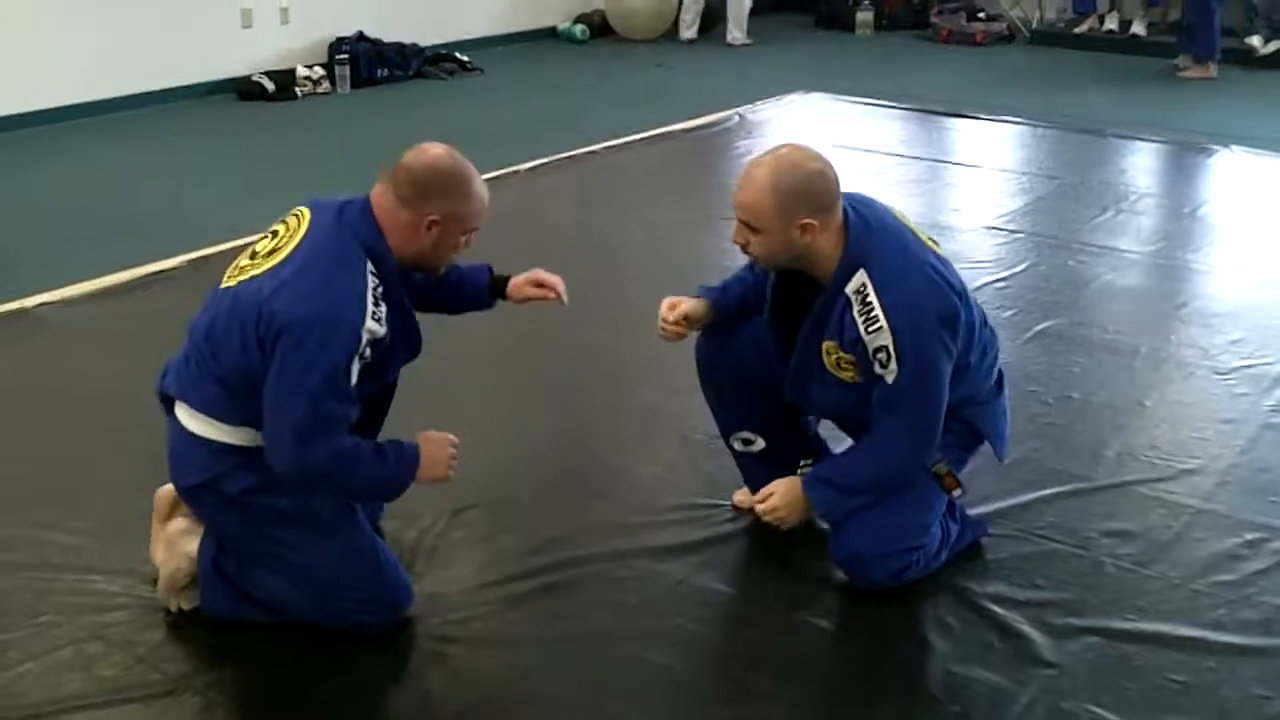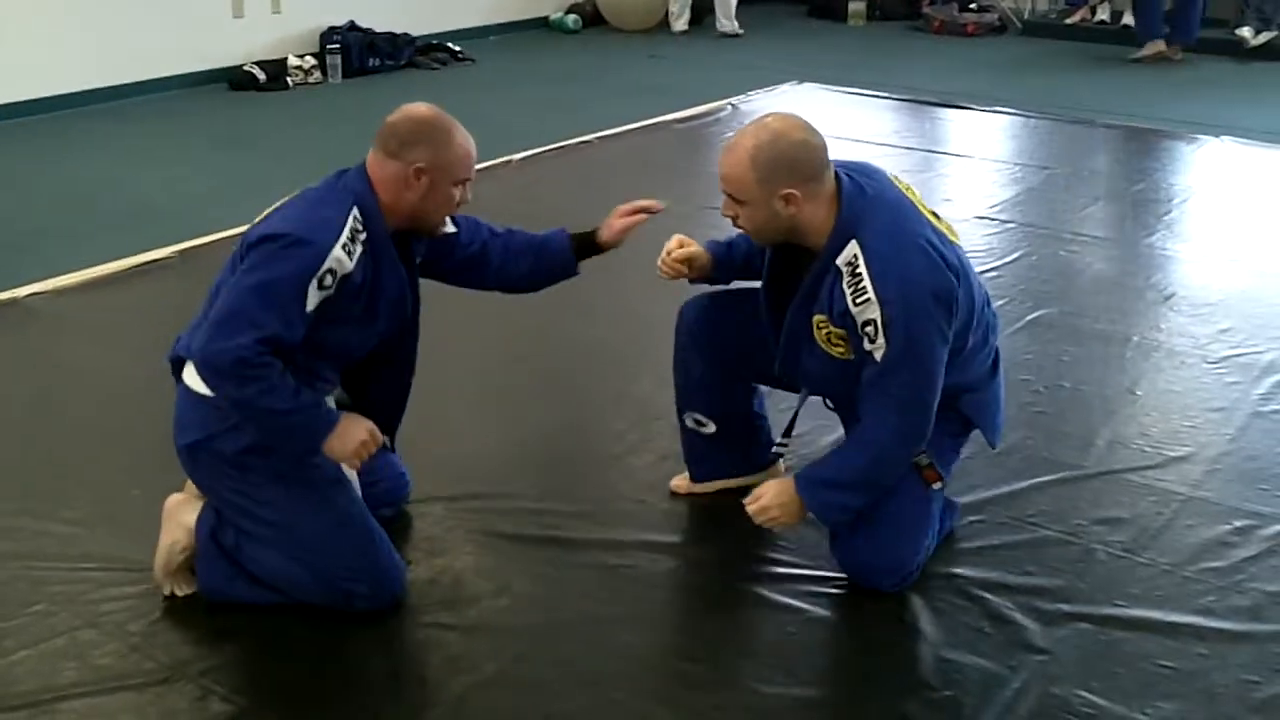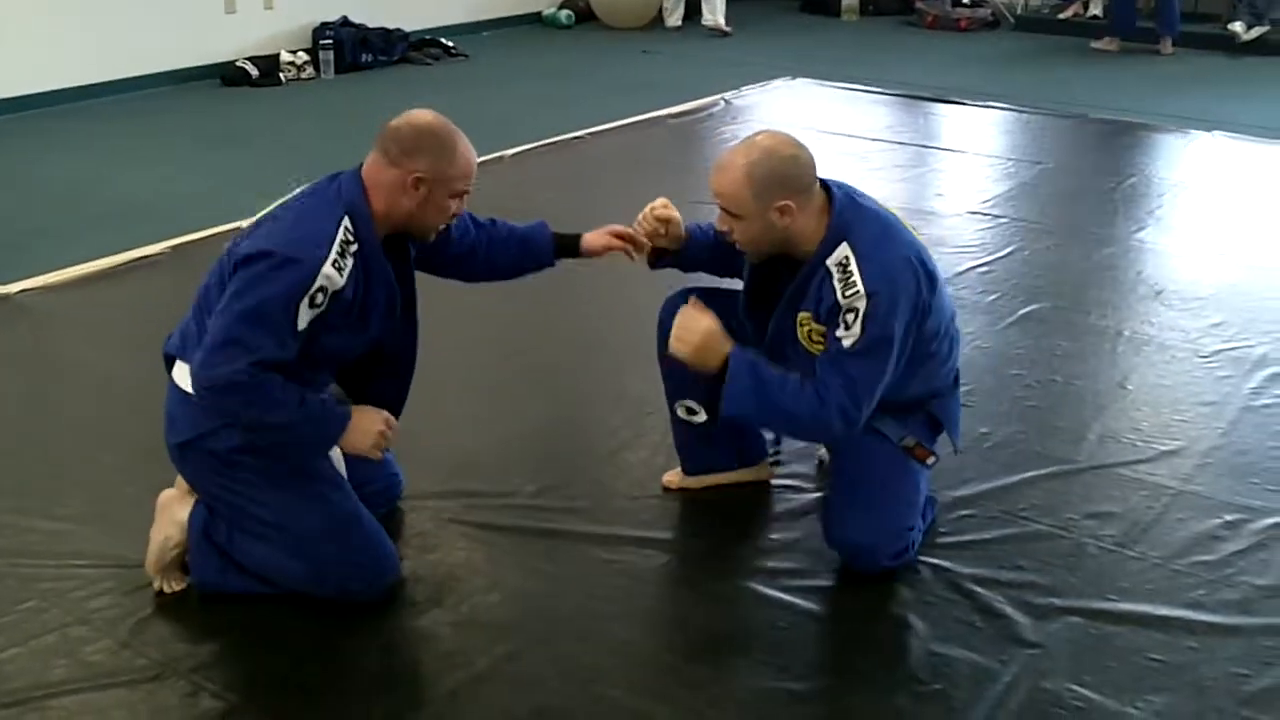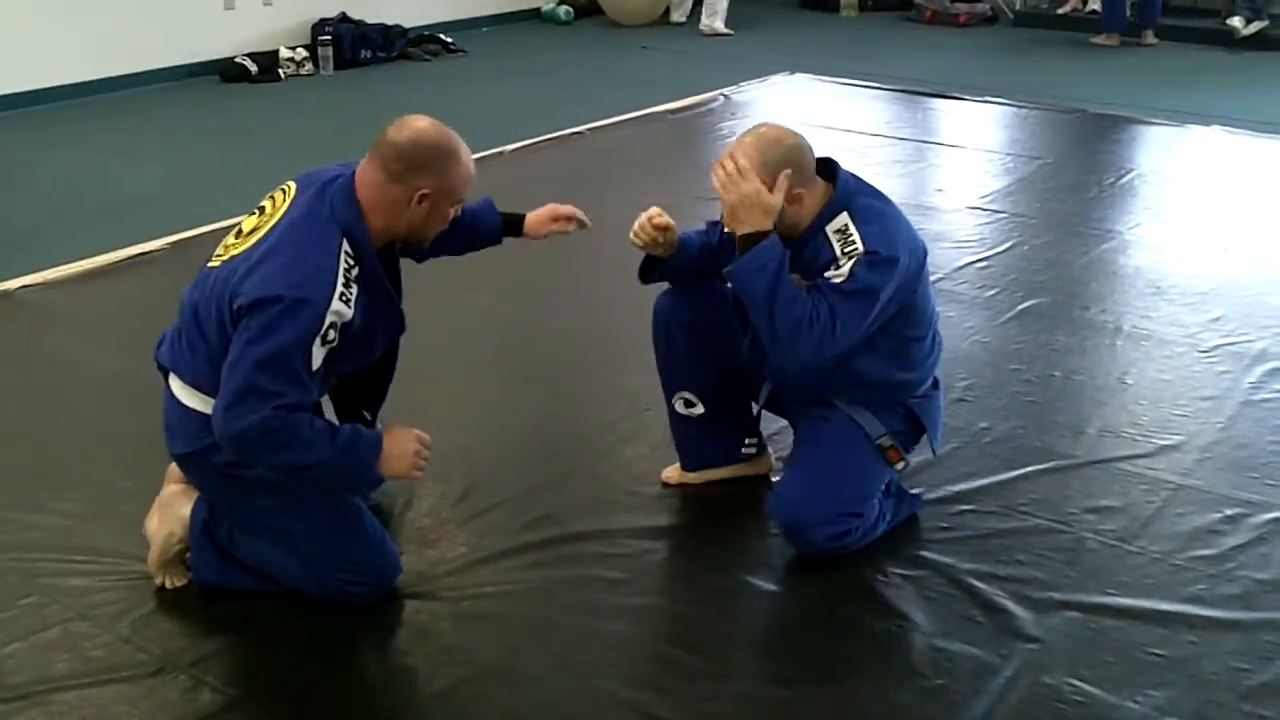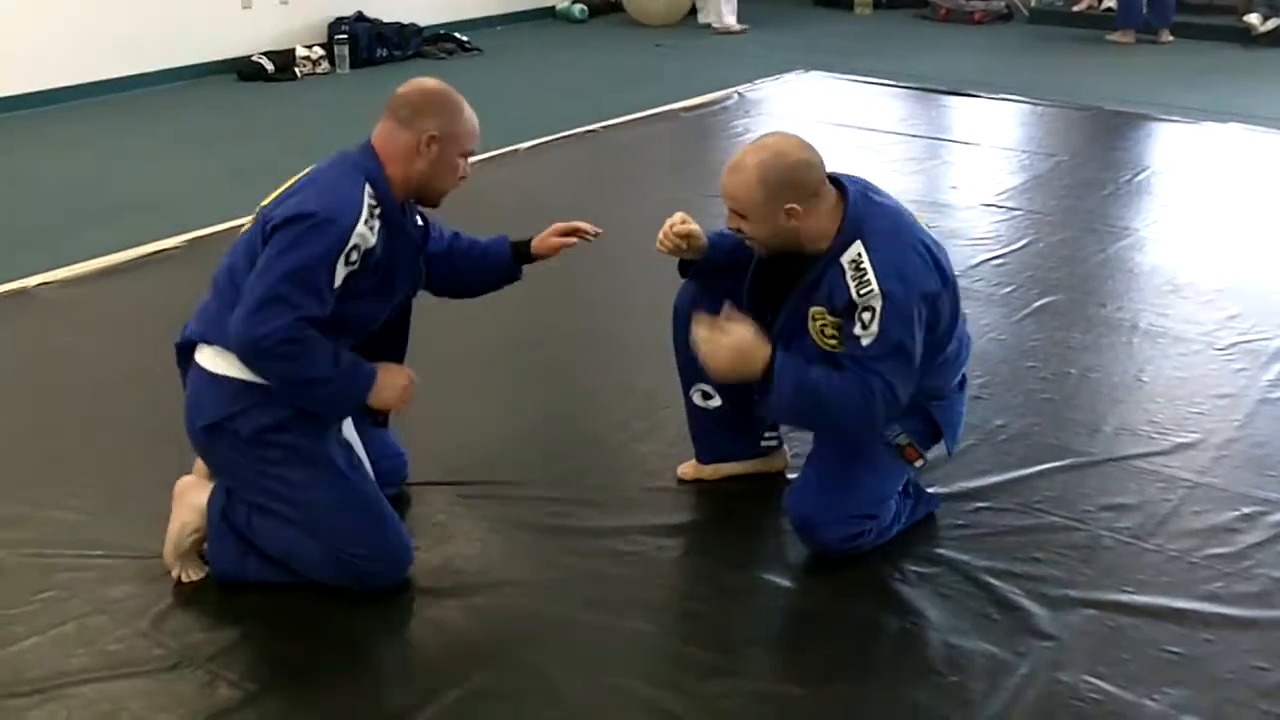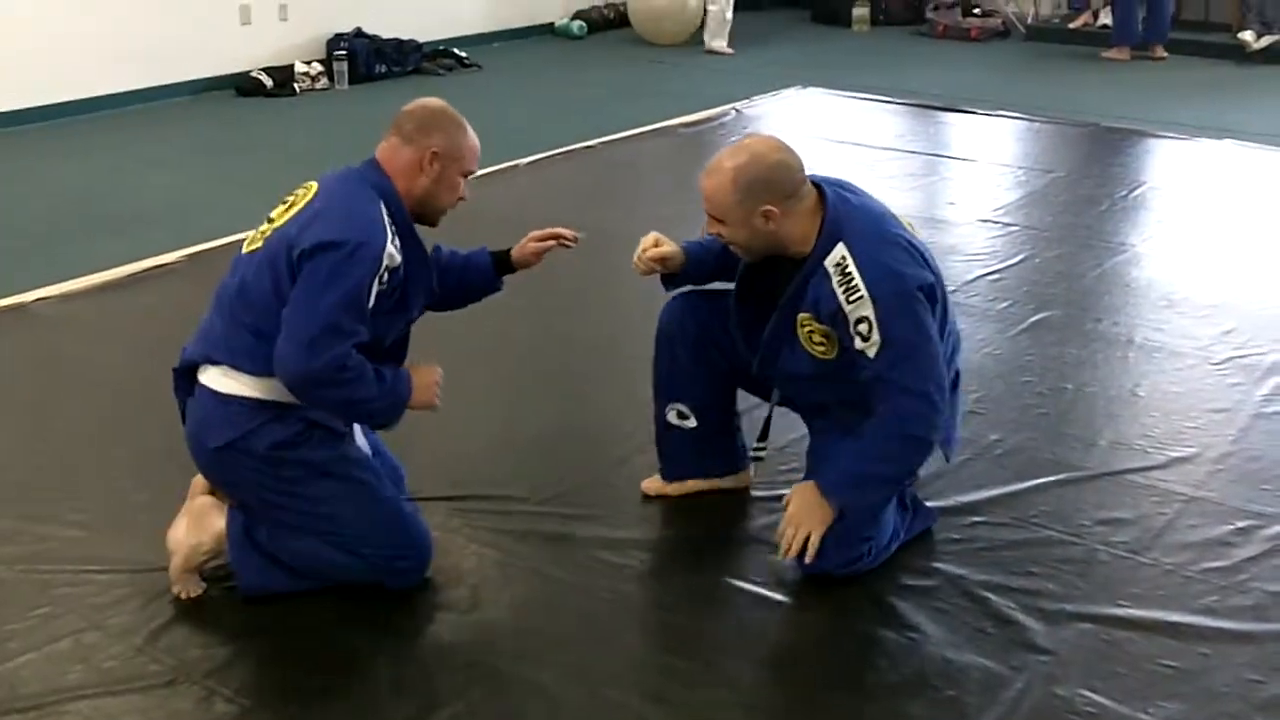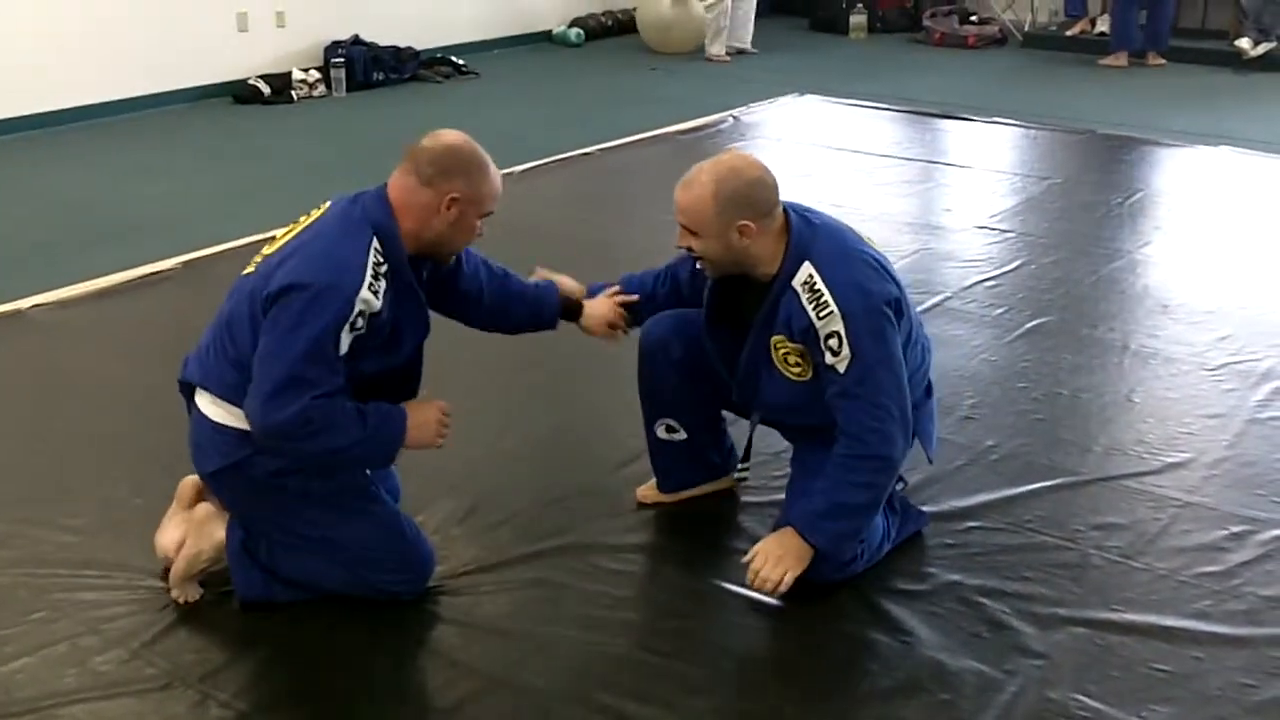
dt=0.4s
person 1, frame 1
left shoulder: (342, 221)
right shoulder: (333, 309)
left elbow: (408, 279)
right elbow: (307, 454)
left wrist: (499, 287)
right wrist: (411, 463)
left hip: (255, 416)
right hip: (232, 457)
left knee: (362, 510)
right knee: (377, 602)
left ankle: (200, 503)
right ankle: (204, 558)
person 1, frame 2
left shoulder: (384, 208)
right shoulder: (311, 244)
left elbow: (487, 255)
right elbow: (226, 357)
left wrist: (592, 242)
right wrist: (324, 430)
left hip: (290, 406)
right hip: (235, 422)
left knee: (388, 492)
right knee: (369, 583)
left ankle: (236, 494)
right ankle: (203, 533)
person 1, frame 3
left shoulder: (384, 216)
right shoulder: (303, 255)
left elbow: (467, 244)
right elbow: (225, 377)
left wrist: (574, 244)
right wrist: (336, 425)
left hip: (280, 406)
right hip: (227, 423)
left knee: (379, 490)
right knee: (365, 572)
left ankle: (226, 489)
right ankle: (194, 528)
person 1, frame 4
left shoulder: (341, 188)
right shoulder: (306, 288)
left elbow: (423, 227)
right elbow: (253, 423)
left wrist: (517, 224)
right wrist: (372, 450)
left hip: (257, 393)
right hip: (228, 426)
left knee: (362, 473)
right knee: (366, 573)
left ankle: (210, 483)
right ankle: (195, 521)
person 1, frame 5
left shoulder: (371, 188)
right shoulder: (336, 216)
left elbow: (434, 258)
right elbow: (264, 335)
left wrist: (525, 251)
right wrist: (364, 383)
left hip: (281, 387)
right hip: (248, 403)
left knee: (386, 472)
right knee: (379, 559)
left ankle: (235, 469)
right ankle: (211, 511)
person 1, frame 6
left shoulder: (354, 196)
right shoulder: (358, 235)
left elbow: (418, 280)
right elbow: (313, 366)
left wrist: (506, 262)
right wrist: (400, 389)
left hip: (247, 405)
right hip: (253, 422)
left knee: (384, 487)
right knee: (402, 555)
left ankle: (233, 486)
right ankle: (226, 529)
person 1, frame 7
left shoulder: (374, 222)
right shoulder: (335, 280)
left elbow: (470, 285)
right elbow: (284, 416)
left wrist: (573, 309)
right wrist: (398, 427)
left hip: (268, 418)
right hip: (255, 441)
left knee: (377, 496)
right knee: (402, 568)
left ankle: (217, 493)
right ankle: (225, 537)
person 2, frame 1
left shoulder: (904, 302)
right shoulder: (825, 221)
left elbow: (904, 440)
right elbow: (761, 280)
left wrist: (813, 495)
right wrist: (706, 307)
left hip: (931, 417)
left knee: (867, 557)
right knee: (723, 348)
left ankle: (946, 522)
right ankle: (791, 469)
person 2, frame 2
left shoulder: (898, 277)
right shoulder: (829, 185)
left elbow: (897, 422)
right elbow: (773, 247)
left wrist: (809, 494)
right wrist: (711, 260)
left hip: (920, 398)
left knee: (875, 563)
right knee: (706, 323)
left ankle: (921, 504)
right ankle: (737, 461)
person 2, frame 3
left shoulder: (880, 276)
right shoulder: (802, 206)
left elbow: (833, 414)
right elbow: (736, 251)
left wrist: (725, 361)
right wrist: (680, 239)
left hip: (888, 403)
left knee: (867, 544)
right knee: (683, 320)
left ankle: (896, 487)
right ankle: (736, 458)
person 2, frame 4
left shoulder: (876, 244)
right shoulder: (778, 201)
left elbow: (802, 348)
right elbow: (718, 252)
left wrist: (757, 237)
right wrist: (671, 247)
left hip: (867, 400)
left knee: (807, 521)
right knee: (679, 310)
left ankle: (886, 495)
right ankle: (729, 453)
person 2, frame 5
left shoulder: (892, 271)
right shoulder: (817, 199)
left elbow: (871, 398)
right elbow: (755, 252)
left wrist: (765, 368)
right wrist: (703, 248)
left hip: (894, 401)
left knee: (823, 524)
right knee: (701, 301)
left ankle: (904, 495)
right ankle: (745, 448)
person 2, frame 6
left shoulder: (880, 278)
right shoulder: (796, 199)
left elbow: (915, 412)
right elbow: (735, 252)
left wrist: (829, 494)
right wrist: (683, 259)
left hip: (874, 412)
left knee: (827, 552)
right knee: (687, 320)
left ankle: (896, 508)
right ankle: (708, 466)
person 2, frame 7
left shoulder: (848, 296)
right shoulder: (744, 240)
left elbow: (874, 438)
right elbow: (679, 283)
left wrist: (805, 534)
right wrist: (591, 299)
left hip: (867, 413)
left knee: (822, 557)
right knee: (666, 340)
left ankle: (882, 507)
right ankle: (696, 473)
